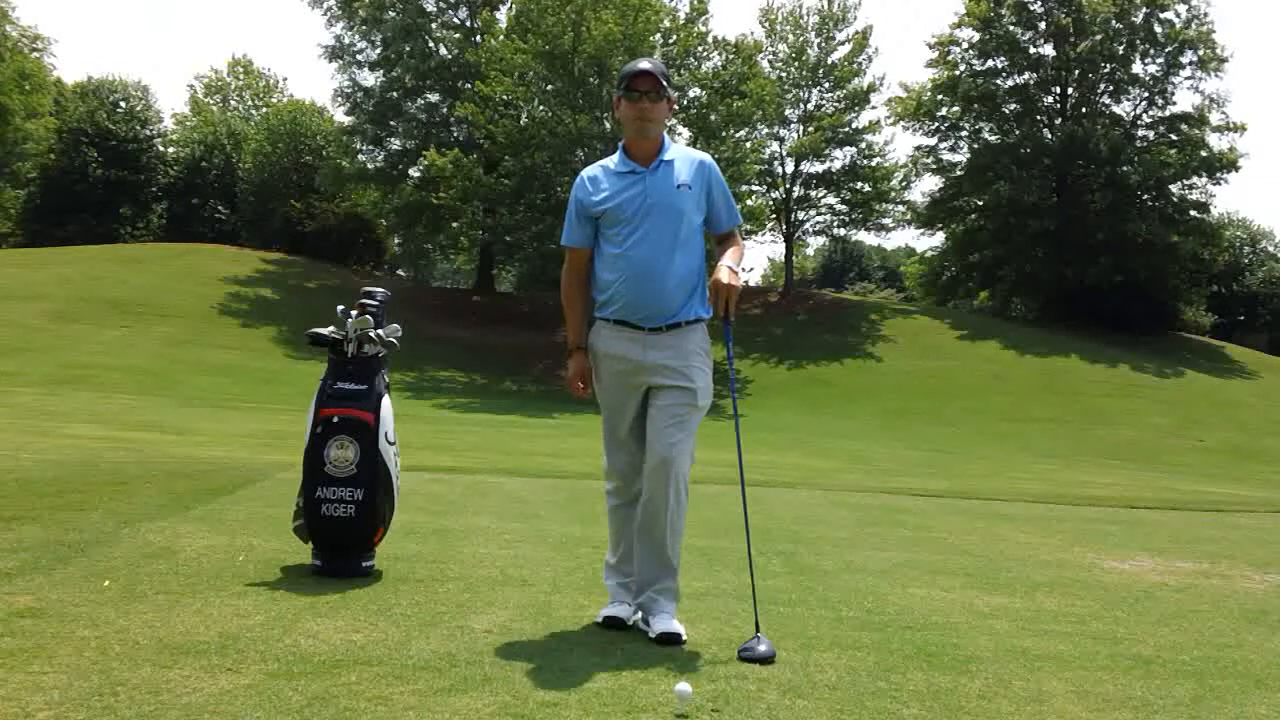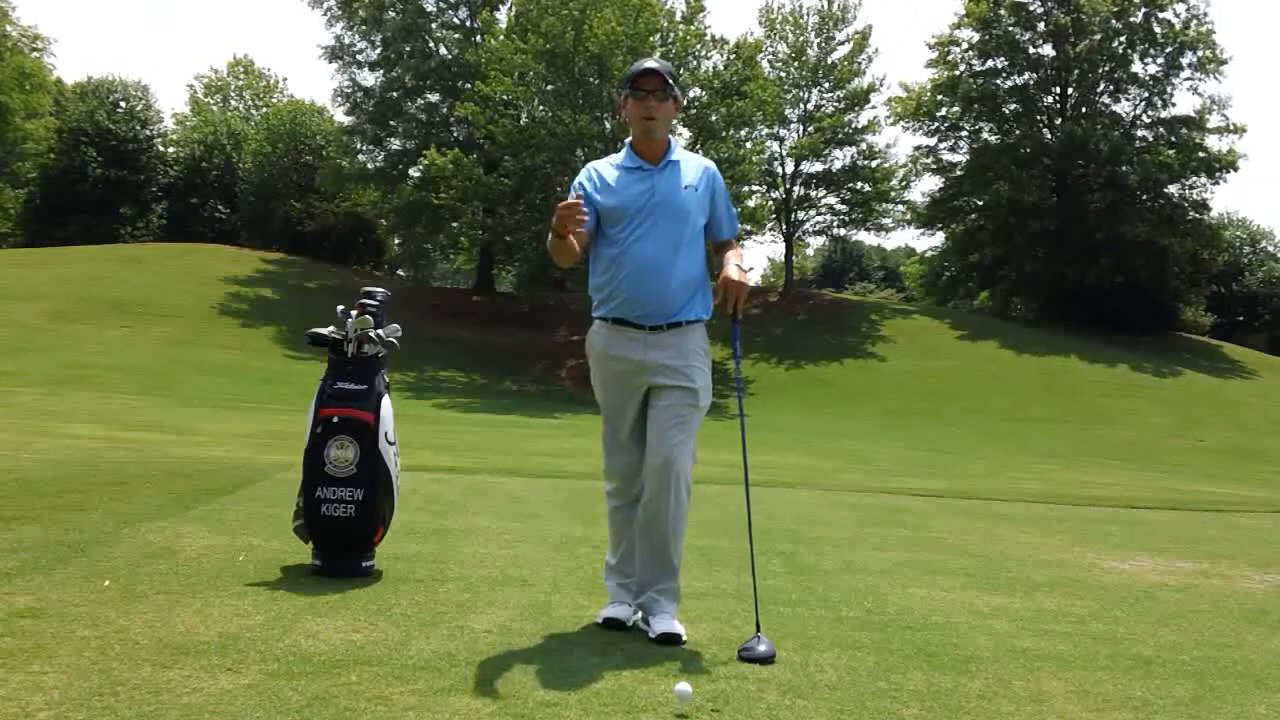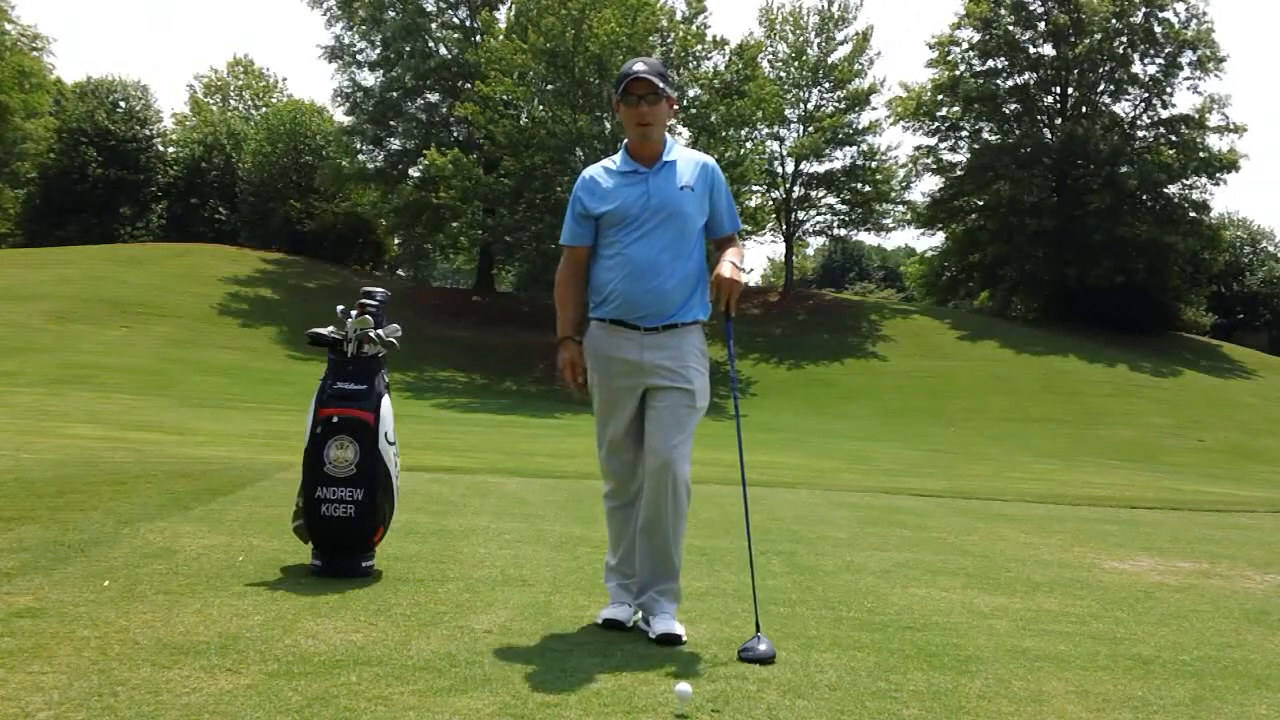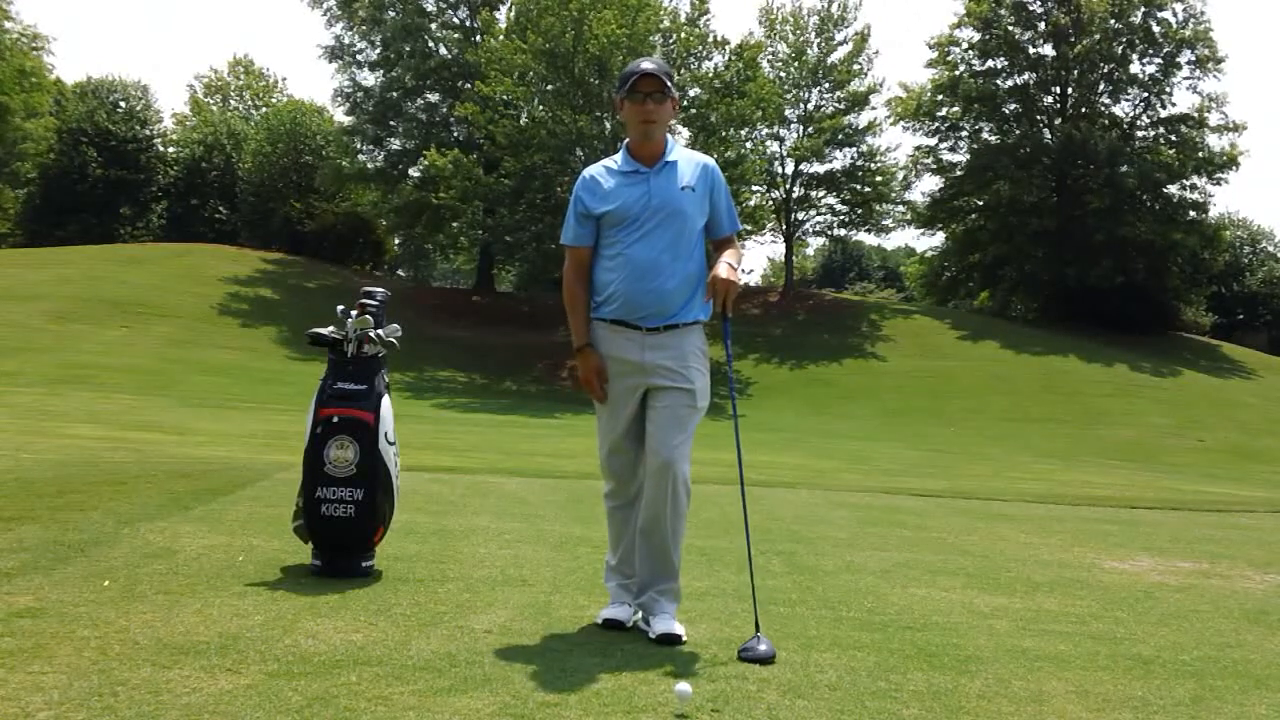
dt=0.7s
person 1, frame 1
left shoulder: (700, 168)
right shoulder: (591, 182)
left elbow: (730, 235)
right elbow: (575, 270)
left wrist: (728, 265)
right wrist: (577, 347)
left hip: (682, 343)
right hip: (614, 343)
left knee: (667, 468)
right knee: (622, 472)
left ankle: (658, 599)
right ankle: (622, 589)
person 1, frame 2
left shoulder: (704, 173)
right shoulder: (596, 175)
left elbow: (726, 242)
right elbow: (568, 255)
left wrist: (733, 266)
right wrist: (560, 231)
left hip: (682, 342)
right hip: (614, 341)
left knee: (669, 468)
right knee: (622, 471)
left ankle: (659, 599)
right ankle: (623, 589)
person 1, frame 3
left shoulder: (703, 170)
right shoulder: (593, 181)
left elbow: (728, 239)
right elbow: (572, 267)
left wrist: (730, 263)
right wrist: (568, 339)
left hip: (679, 344)
right hip: (610, 343)
left knee: (668, 469)
right knee: (620, 473)
left ankle: (660, 601)
right ankle: (623, 590)
person 1, frame 4
left shoulder: (703, 172)
right shoulder: (594, 181)
left elbow: (727, 241)
right elbow: (576, 270)
left wrist: (727, 264)
right wrist: (582, 347)
left hip: (680, 344)
right hip: (612, 344)
left knee: (668, 469)
right knee: (621, 473)
left ankle: (660, 600)
right ankle: (622, 590)
